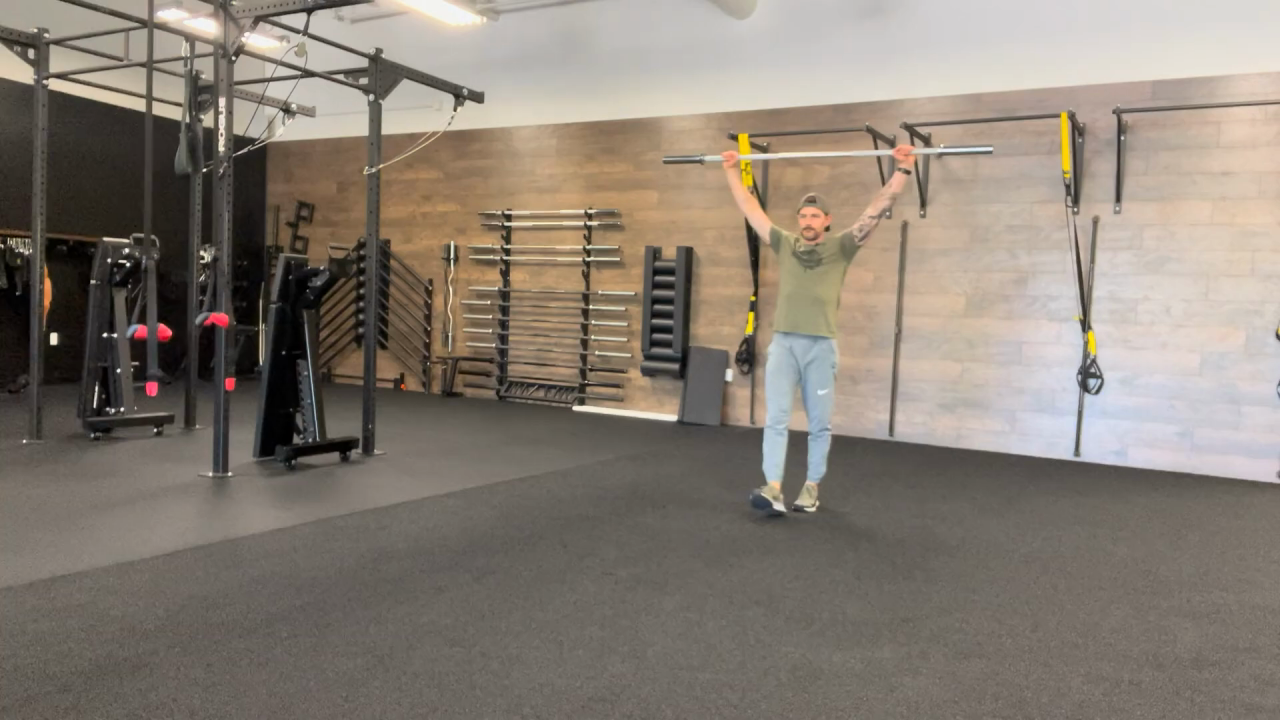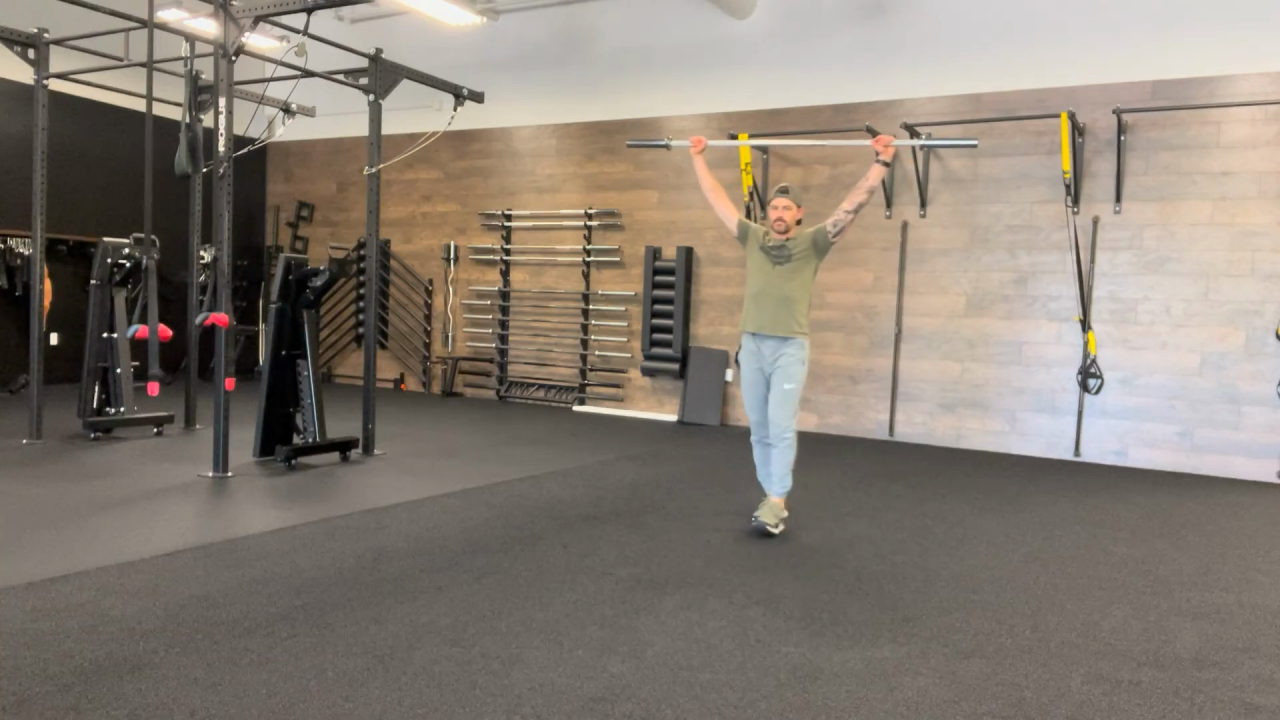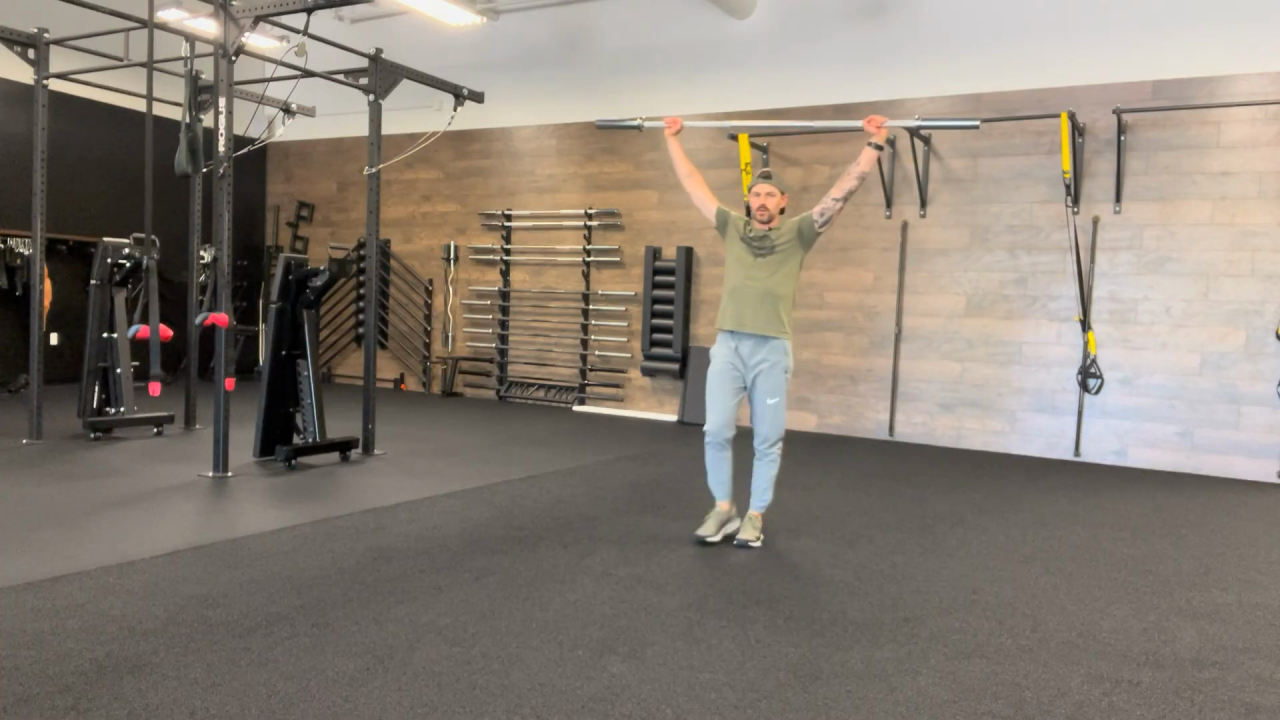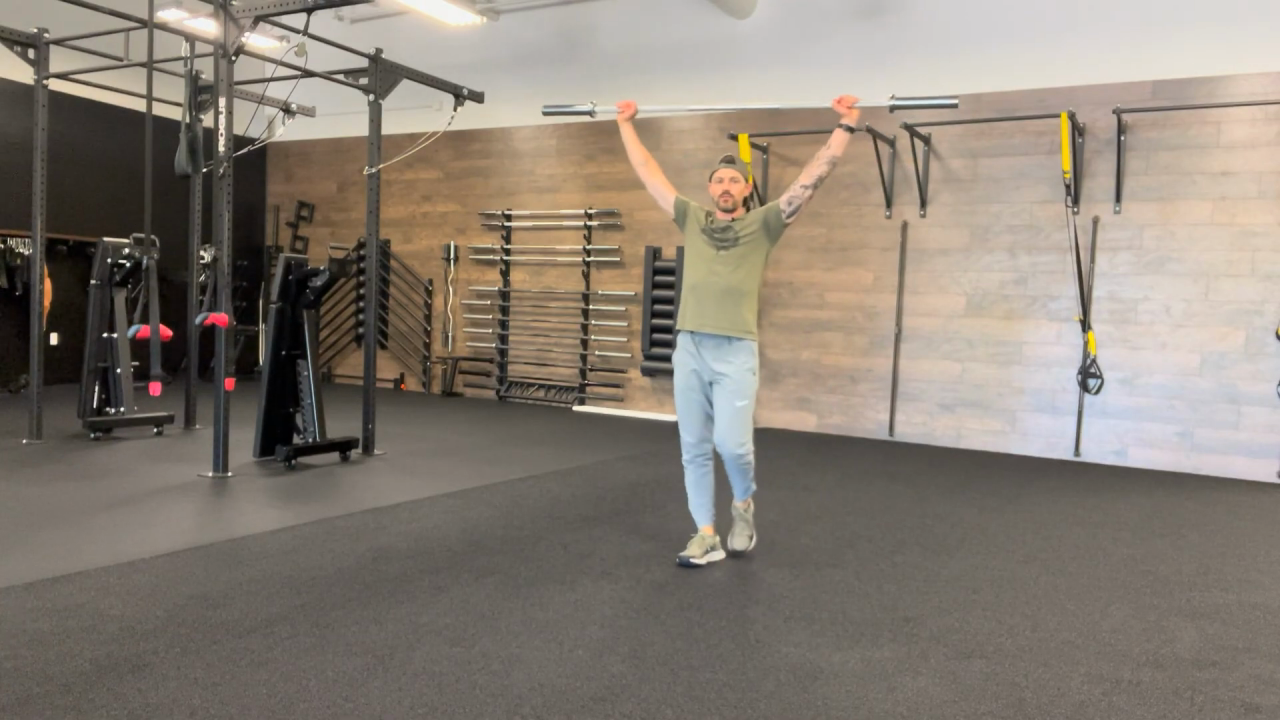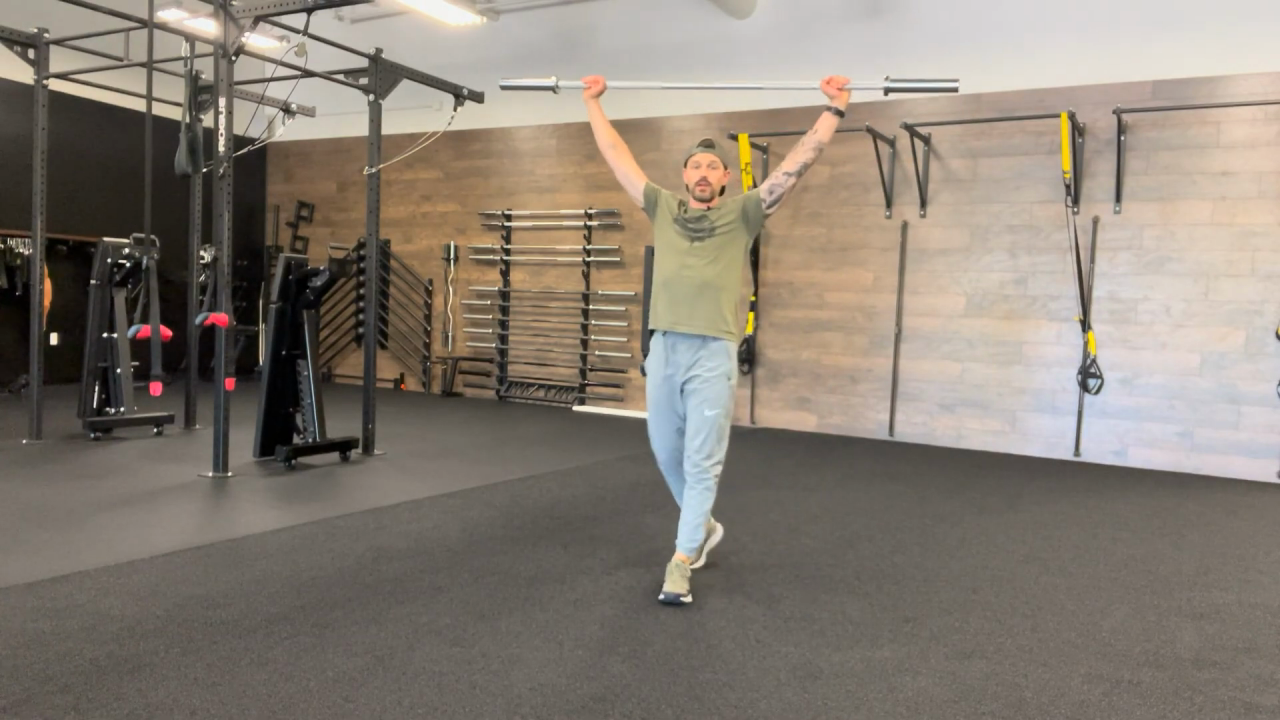
dt=0.7s
person 1, frame 1
left shoulder: (841, 247)
right shoulder: (784, 244)
left elbow: (878, 209)
right elbow: (751, 209)
left wrist: (903, 169)
right wrist: (732, 171)
left hip: (820, 346)
right hip: (783, 343)
left knee: (818, 424)
right knee: (776, 417)
left ankle: (811, 486)
right ankle: (772, 488)
person 1, frame 2
left shoulder: (813, 242)
right shoulder: (752, 237)
left elbow: (854, 202)
right elbow: (717, 198)
left wrist: (882, 161)
right wrist: (698, 157)
left hip: (790, 346)
right hip: (752, 345)
left knee: (780, 425)
right knee: (760, 430)
left ankle: (777, 503)
right ankle: (771, 497)
person 1, frame 3
left shoulder: (798, 232)
right shoulder: (732, 227)
left elbow: (843, 190)
right elbow: (692, 183)
left wrist: (875, 144)
right wrist: (672, 139)
left hip: (771, 349)
right hip: (727, 344)
left knee: (767, 441)
right knee: (716, 431)
left ankle: (755, 516)
right ankle: (723, 510)
person 1, frame 4
left shoulder: (763, 223)
right shoulder: (691, 218)
left elbow: (813, 177)
right elbow: (648, 172)
left wrist: (846, 125)
right wrist: (626, 125)
left hip: (736, 350)
right hip: (689, 347)
left knee: (732, 445)
right knee: (694, 450)
left ankle: (744, 504)
right ankle: (706, 534)
person 1, frame 5
left shoulder: (743, 212)
right shoulder: (662, 207)
left elbow: (798, 163)
right elbow: (616, 155)
left wrist: (835, 107)
right wrist: (593, 102)
left hip: (712, 352)
right hip: (662, 349)
left knee: (701, 463)
right knee: (669, 456)
left ankle: (681, 560)
right ankle: (705, 524)
